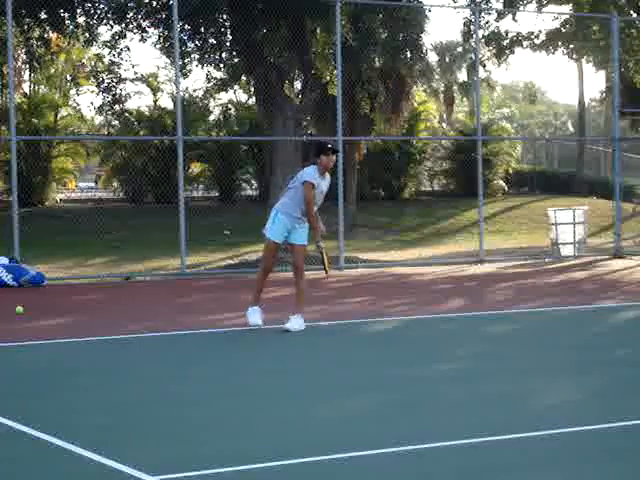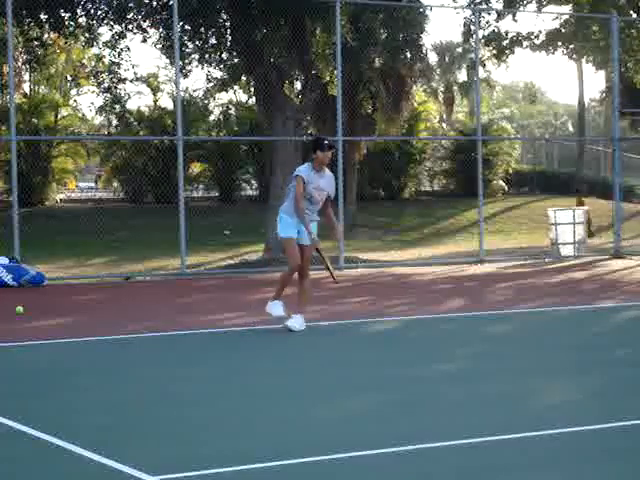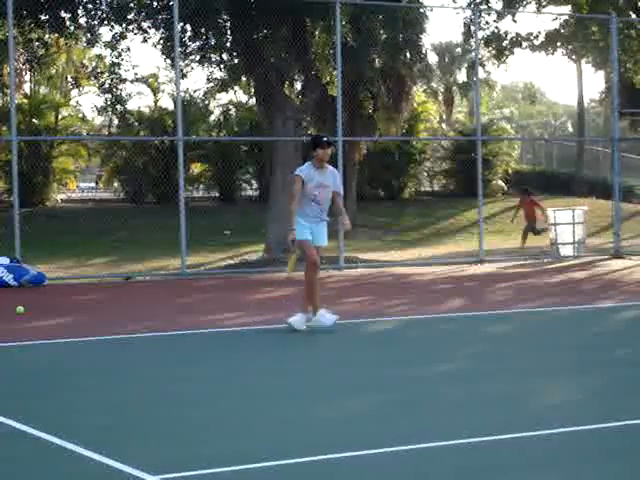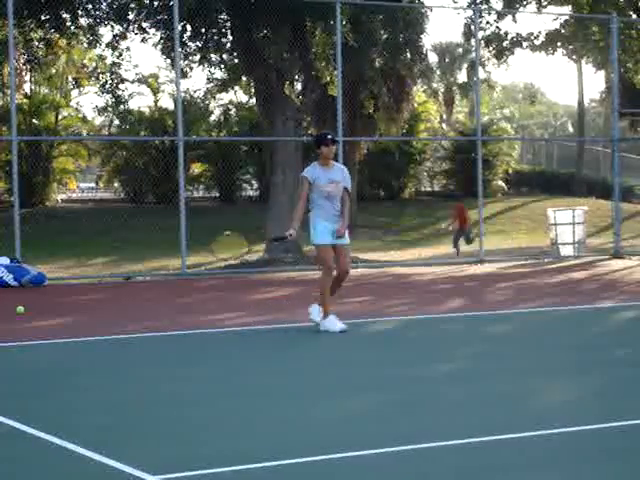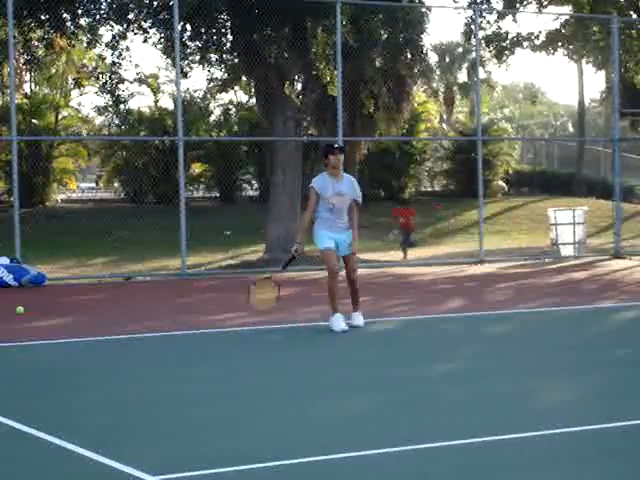
dt=0.3s
person 1, frame 1
left shoulder: (326, 179)
right shoulder: (309, 176)
right elbow: (308, 210)
left wrist: (319, 223)
right wrist: (317, 236)
left hip: (300, 224)
right hip: (281, 218)
left knee: (299, 269)
right knee: (266, 266)
left ankle: (298, 316)
right ankle: (254, 307)
person 1, frame 2
left shoulder: (329, 177)
right shoulder: (302, 172)
left elbow: (326, 205)
right elbow: (298, 203)
left wrist: (336, 226)
right wrist: (309, 231)
left hip: (309, 223)
right hip: (289, 219)
left knee: (304, 271)
right knee: (295, 264)
left ankle: (299, 315)
right ankle: (275, 300)
person 1, frame 3
left shoulder: (334, 174)
right shoulder: (302, 172)
left elbow: (337, 200)
right elbow: (295, 201)
left wrist: (344, 217)
right wrist: (292, 228)
left hip: (320, 224)
right hip: (302, 222)
left knee: (312, 270)
right knee: (314, 263)
left ankle: (303, 314)
right ankle: (318, 312)
person 1, frame 4
left shoulder: (342, 171)
right shoulder: (310, 172)
left elbow: (345, 199)
right elbow: (302, 201)
left wrist: (344, 222)
right wrist: (294, 227)
left hip: (337, 225)
right hip: (320, 223)
left knee: (344, 270)
right knee: (329, 268)
left ankle: (318, 305)
right ankle: (326, 317)
person 1, frame 5
left shoulder: (351, 182)
right shoulder: (318, 183)
left elbow: (353, 213)
right elbow: (308, 213)
left wrist: (355, 237)
right wrist: (299, 240)
left hip: (345, 234)
right hip: (323, 232)
left knee: (352, 277)
right knee: (334, 270)
left ankle: (356, 312)
right ankle: (335, 314)
